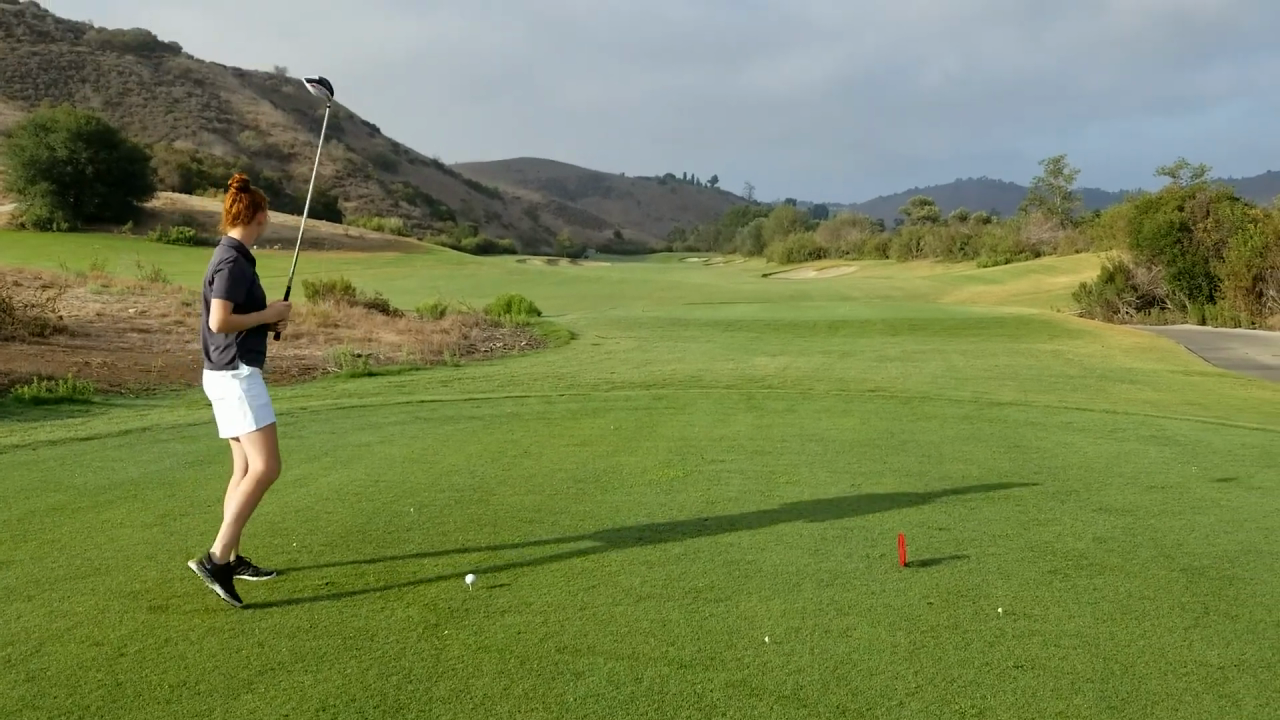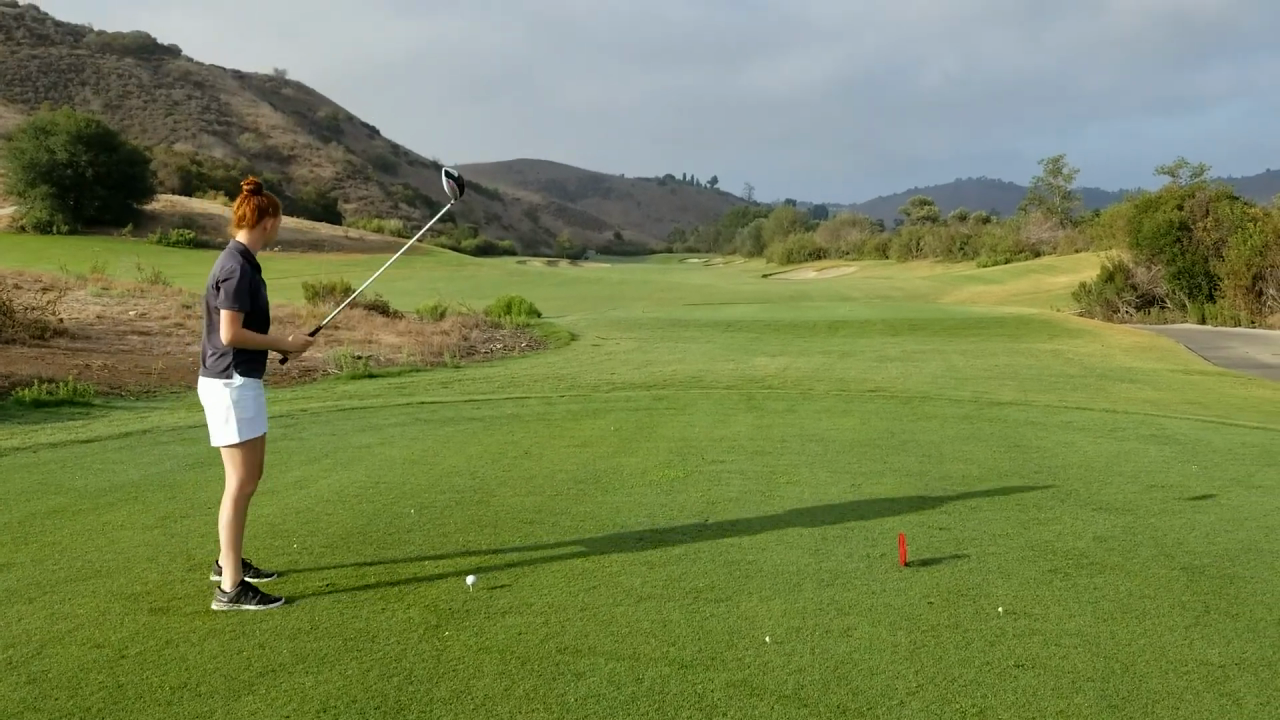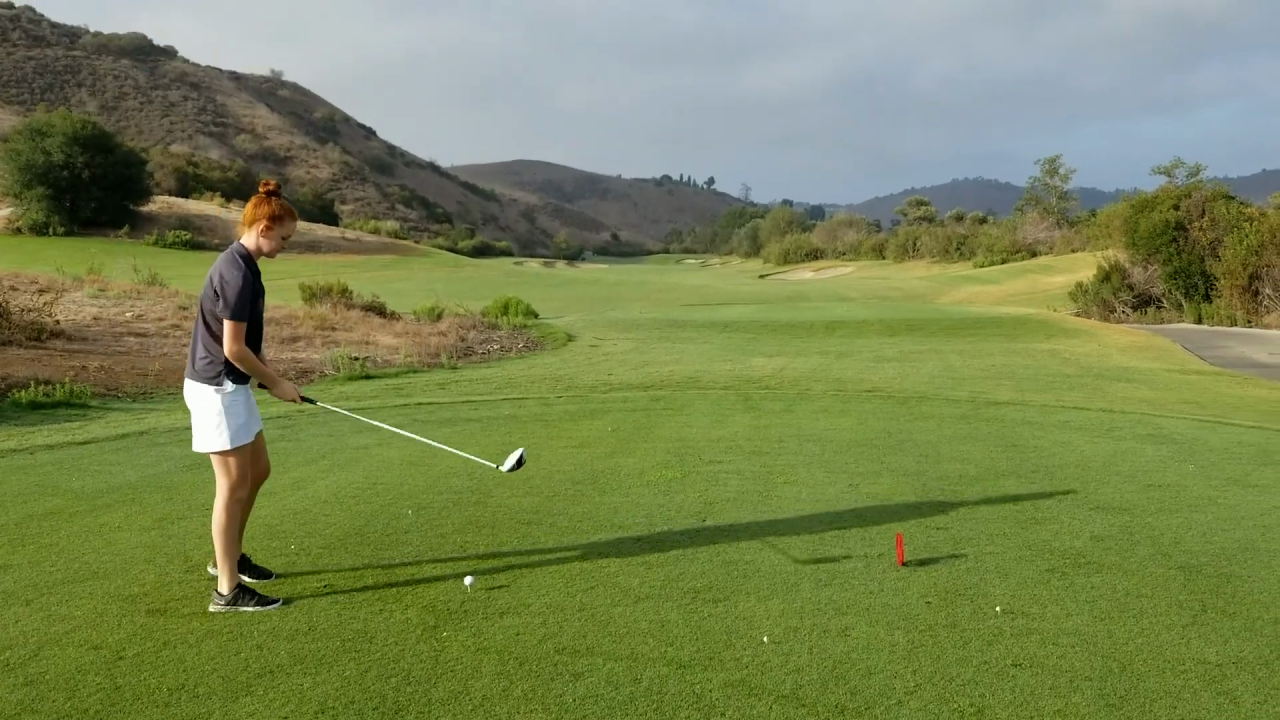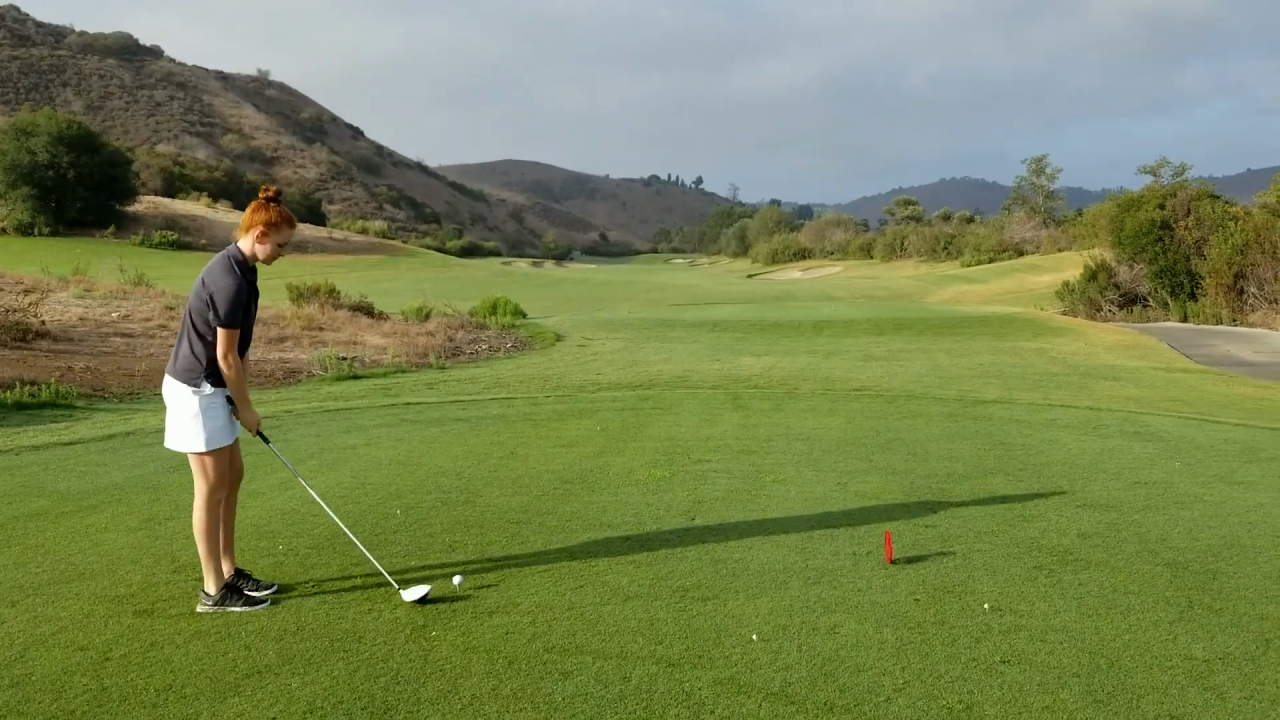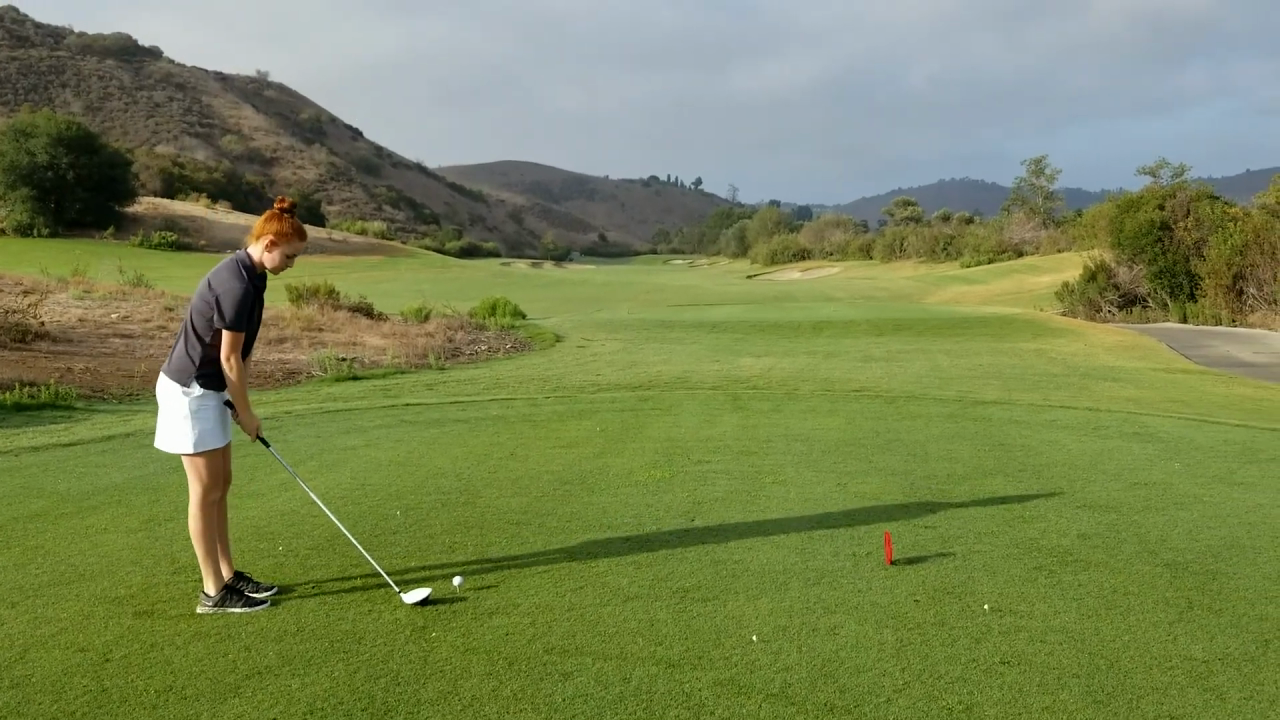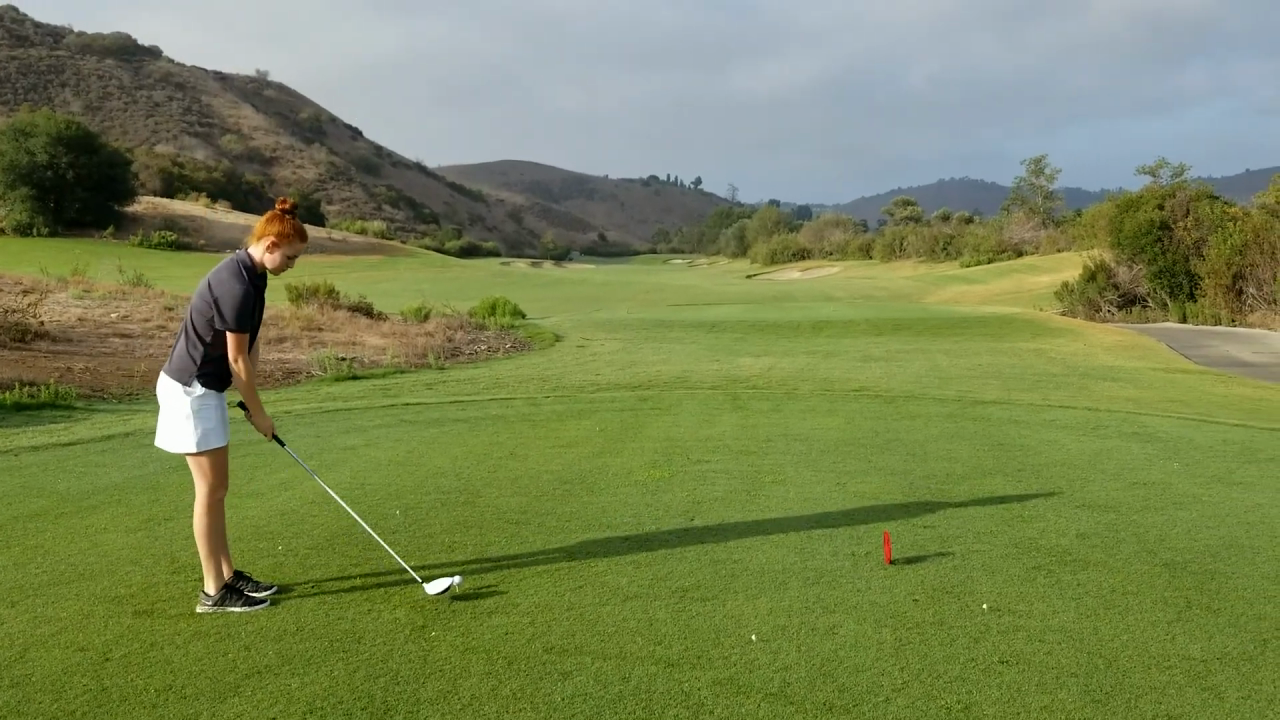
dt=0.3s
person 1, frame 1
left shoulder: (231, 256)
right shoulder: (232, 260)
right elbow: (219, 322)
left wrist: (270, 317)
right wrist: (267, 314)
left hip: (231, 373)
right hip: (235, 374)
left knee: (245, 469)
right knee: (266, 467)
left ankle: (228, 558)
right ankle: (215, 558)
person 1, frame 2
left shoulder: (240, 262)
right shoulder: (237, 267)
right elbow: (230, 335)
left wrist: (278, 343)
right wrist: (284, 343)
left hip: (240, 382)
right hip: (230, 384)
left knee: (249, 476)
right knee: (241, 482)
left ankle: (228, 561)
right ankle: (231, 587)
person 1, frame 3
left shoulder: (241, 264)
right shoulder: (237, 273)
right elbow: (233, 348)
left wrist: (268, 375)
right wrist: (275, 383)
left hip: (230, 387)
right hip: (217, 388)
left knee: (258, 471)
right knee: (233, 486)
left ankle: (230, 556)
right ankle: (227, 589)
person 1, frame 4
left shoulder: (241, 268)
right shoulder: (230, 280)
right elbow: (225, 355)
left wrist: (242, 399)
right wrist: (246, 408)
left hip: (211, 388)
right hip: (196, 389)
left knee: (231, 482)
right knee: (212, 489)
left ankle: (229, 572)
right ankle: (214, 591)
person 1, frame 5
left shoulder: (250, 274)
right shoulder: (237, 284)
left elbow: (242, 350)
right elbow: (229, 358)
left wrist: (240, 404)
right wrist: (245, 412)
left hip: (207, 390)
right hip: (189, 390)
left knee: (221, 485)
right knee: (206, 491)
left ankle: (228, 575)
right ankle: (213, 592)
person 1, frame 6
left shoulder: (251, 274)
right shoulder: (236, 285)
left elbow: (251, 346)
right elbow: (238, 359)
left wrist: (253, 401)
right wrist: (257, 411)
left hip: (204, 388)
right hip: (191, 389)
left knee: (217, 487)
right knee: (211, 489)
left ankle: (227, 574)
right ankle: (213, 591)
